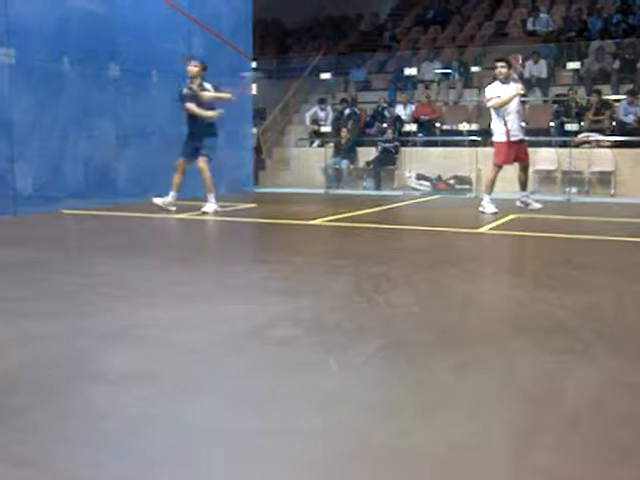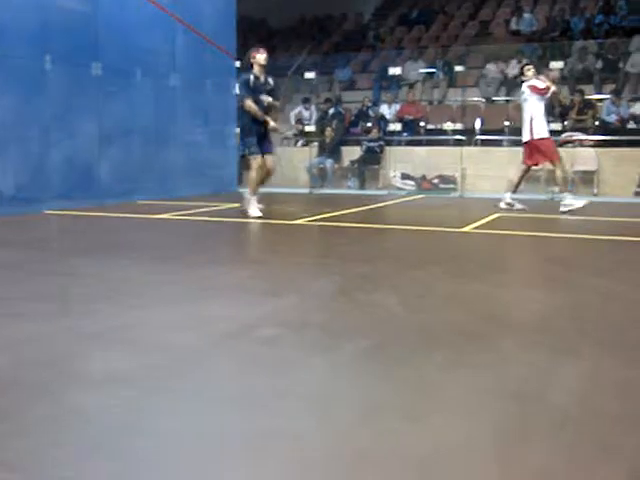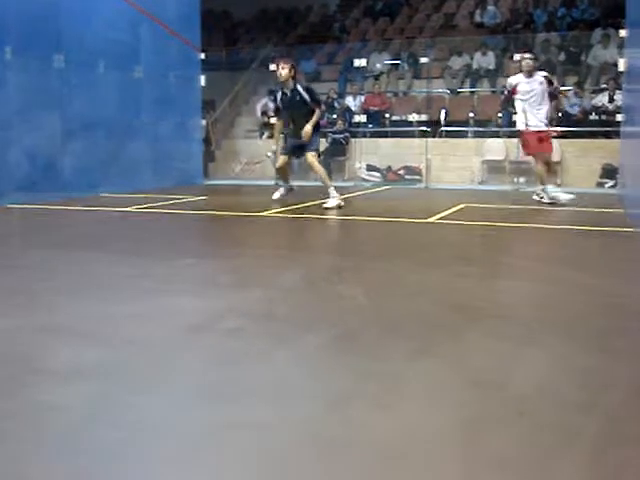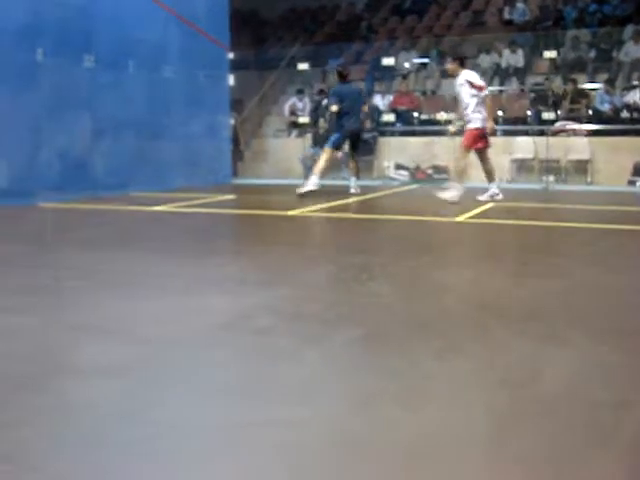
dt=0.7s
person 1, frame 1
left shoulder: (208, 87)
right shoulder: (184, 92)
left elbow: (228, 97)
right elbow: (192, 108)
left wrist: (216, 96)
right wrist: (207, 113)
left hip: (208, 134)
right hip: (193, 135)
left knee: (202, 165)
right knee: (180, 166)
left ankle: (211, 201)
right ankle: (170, 199)
person 1, frame 2
left shoulder: (270, 82)
right shoulder: (245, 79)
left elbow: (277, 106)
right elbow: (248, 105)
left wrist: (270, 101)
right wrist: (268, 120)
left hip: (263, 130)
right hip: (249, 129)
left knee: (269, 167)
right knee: (256, 165)
left ankle: (250, 196)
right ankle: (252, 204)
person 1, frame 3
left shoulder: (304, 89)
right shoulder: (279, 96)
left elbow: (320, 108)
right elbow: (280, 120)
left wrist: (311, 125)
right wrist: (276, 143)
left hip: (310, 132)
right hip: (293, 134)
left knee: (311, 160)
right knee: (280, 165)
left ankle: (334, 196)
right ankle: (286, 186)
person 1, frame 4
left shoulder: (335, 90)
right shoulder: (358, 90)
left elbow: (334, 109)
right elbow: (364, 109)
left hip: (342, 127)
right hip: (357, 127)
left knee: (326, 154)
right knee: (353, 157)
left ankle: (312, 183)
right ankle: (354, 185)
person 2, frame 1
left shoulder: (515, 85)
right shoulder: (492, 88)
right elbow: (494, 105)
right wrist: (514, 94)
left hip: (519, 134)
right hip: (504, 136)
left knee: (525, 166)
right knee: (497, 168)
left ankle: (524, 198)
right ankle: (485, 201)
person 2, frame 2
left shoulder: (530, 88)
right shoulder: (531, 84)
right elbow: (552, 89)
left wrist: (545, 80)
right wrist: (548, 82)
left hip: (530, 135)
right hip: (538, 134)
left knee: (525, 168)
right knee: (559, 165)
left ankle: (507, 199)
right ankle: (567, 200)
person 2, frame 3
left shoulder: (544, 77)
right shoulder: (513, 81)
left elbow: (555, 92)
right elbow: (508, 96)
left wrist: (551, 109)
left hip: (542, 126)
right hip: (526, 126)
left knee: (547, 160)
right knee: (539, 159)
left ankle: (542, 191)
right ankle: (552, 191)
person 2, frame 4
left shoulder: (469, 77)
right shoulder: (459, 80)
left elbow: (486, 96)
left wrist: (489, 120)
right wrist: (456, 124)
left hip: (477, 123)
right hip: (472, 124)
left knee: (462, 153)
right knee: (483, 157)
left ankle: (457, 189)
right ankle: (494, 190)
